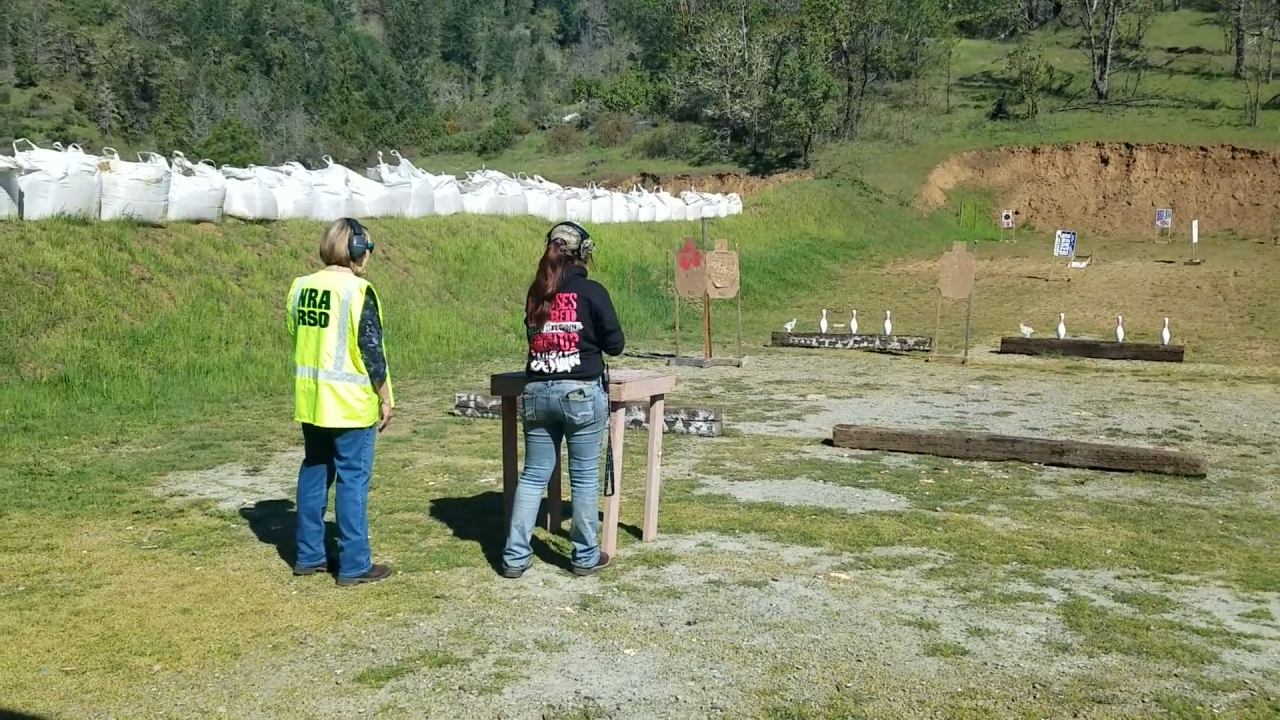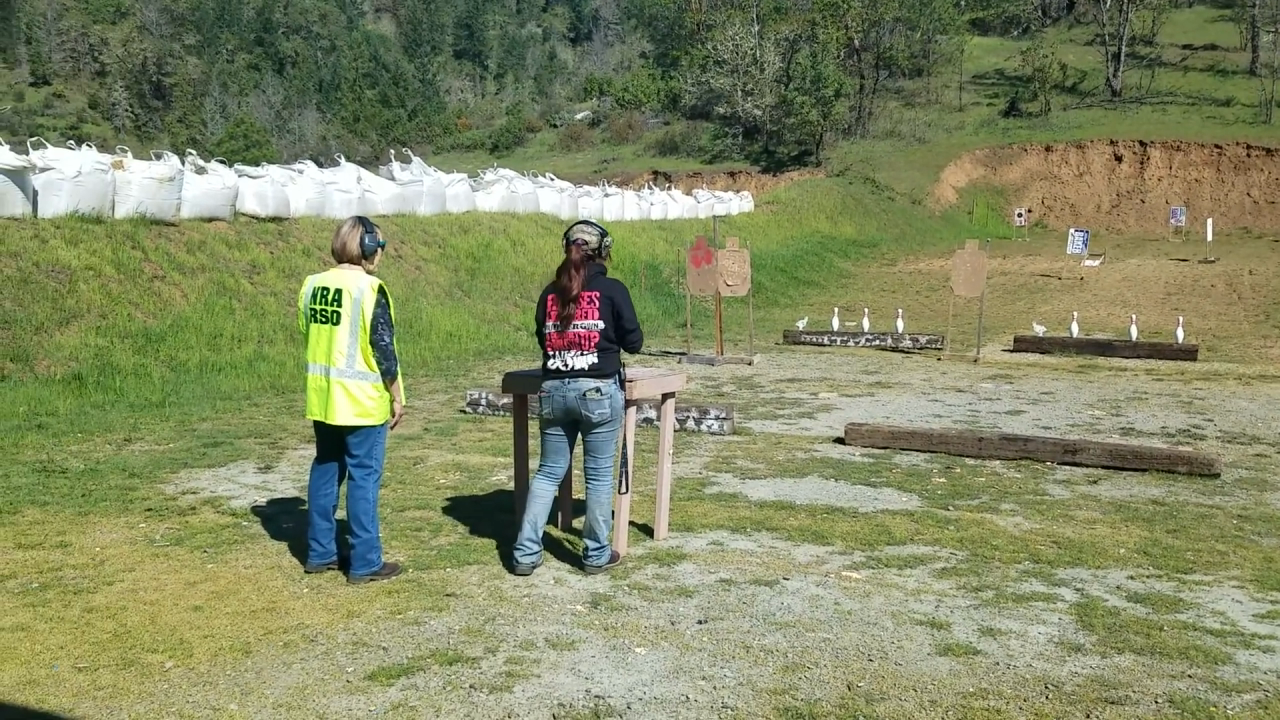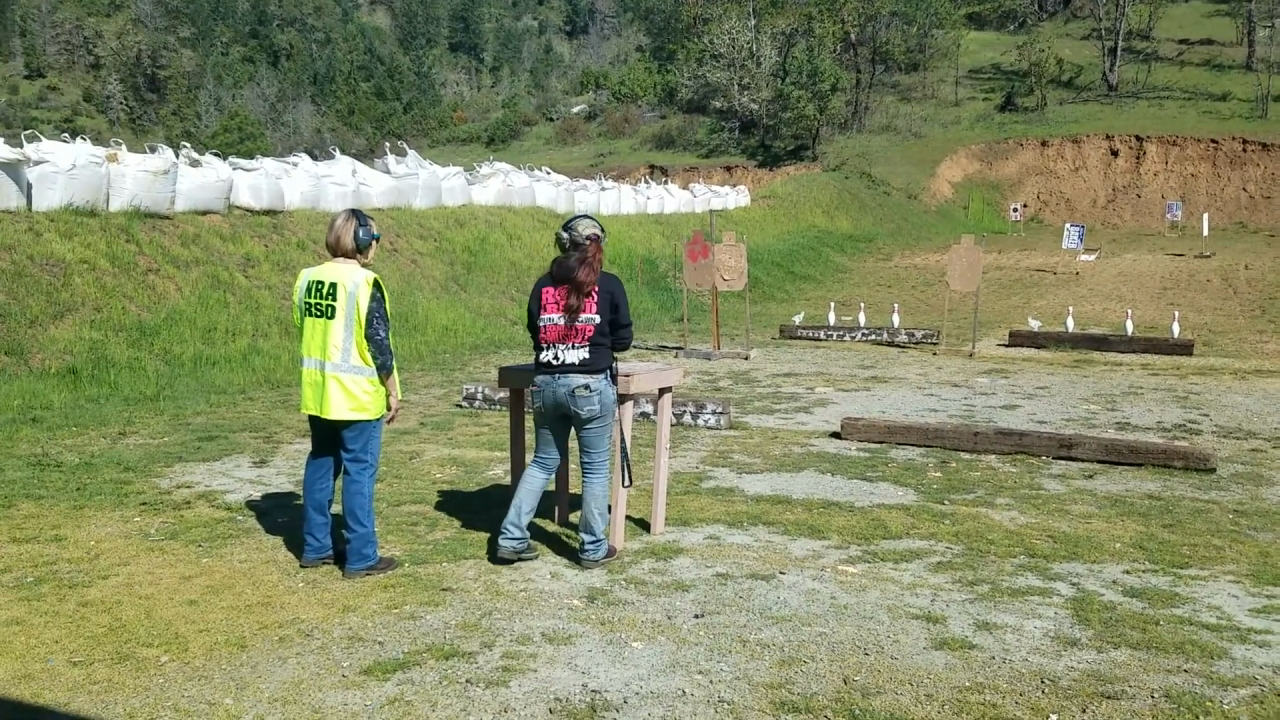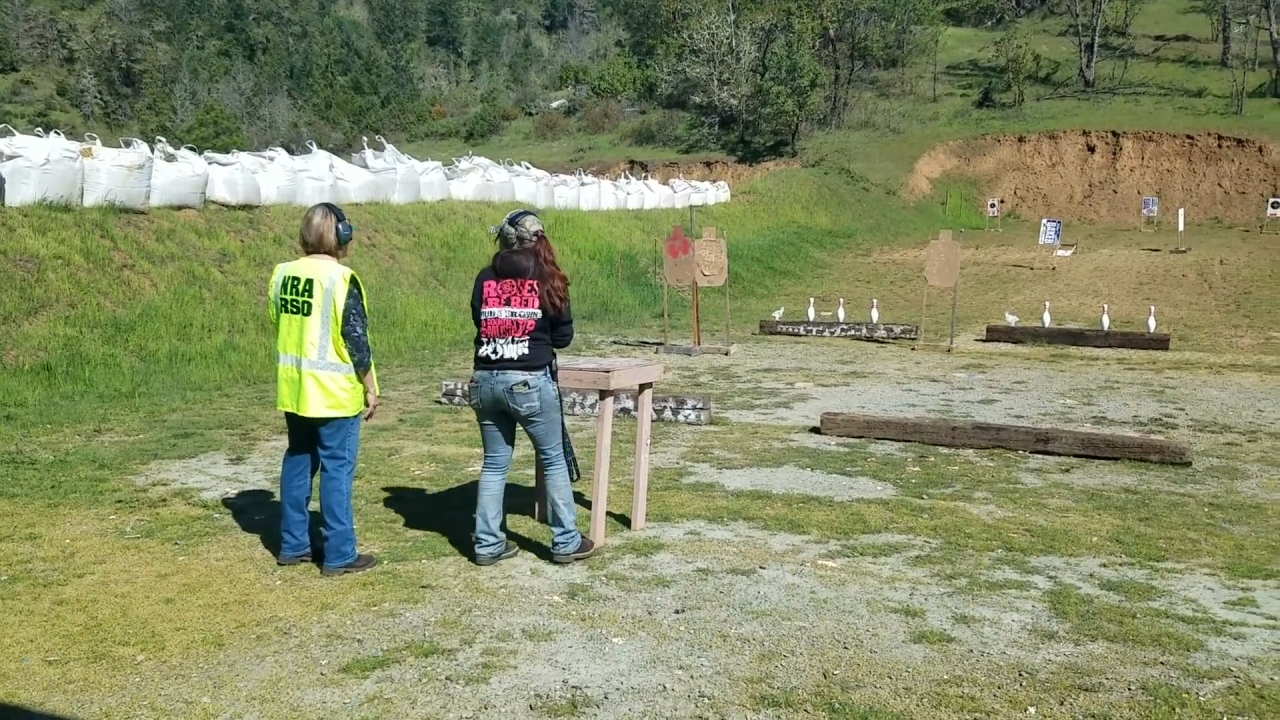
dt=0.4s
person 1, frame 1
left shoulder: (300, 287)
right shoulder: (358, 290)
left elbow: (297, 340)
right elbow: (372, 351)
right wrist: (385, 399)
left hip: (311, 401)
right hip: (350, 404)
left knee: (314, 473)
right knee: (352, 480)
left ankle: (309, 555)
right ankle: (354, 565)
person 1, frame 2
left shoulder: (312, 285)
right shoulder: (370, 288)
left elbow: (309, 337)
right elbow: (384, 349)
right wrist: (396, 397)
left hip: (323, 399)
right hip: (362, 402)
left knee: (325, 471)
right knee: (363, 478)
left ankle: (320, 553)
right ankle: (365, 563)
person 1, frame 3
left shoulder: (307, 279)
right shoulder: (365, 282)
left elbow: (305, 332)
right elbow: (379, 344)
right wrist: (392, 392)
left hip: (317, 393)
right hip: (358, 396)
left knee: (321, 466)
right knee: (359, 473)
left ankle: (315, 548)
right ankle: (361, 557)
person 1, frame 4
left shoulder: (282, 274)
right shoulder: (341, 278)
left elbow: (280, 326)
right elbow: (356, 340)
right wrist: (370, 389)
left hip: (293, 389)
right hip: (334, 393)
left knee: (297, 464)
right knee: (336, 470)
left ankle: (293, 545)
right ankle: (339, 555)
person 2, frame 1
left shoulder: (535, 293)
right shoulder: (591, 291)
right elbow: (615, 344)
left hip: (537, 392)
right hip: (582, 393)
left knee: (533, 475)
right knee: (584, 477)
left ankle: (515, 556)
right ankle: (585, 556)
person 2, frame 2
left shoulder: (550, 292)
right shoulder: (612, 290)
left elbow: (543, 341)
right elbow: (633, 343)
left hip: (554, 390)
right hip: (599, 391)
left knee: (548, 471)
right knee: (599, 475)
left ankle: (526, 552)
right ankle: (596, 554)
person 2, frame 3
left shoulder: (544, 284)
right shoulder: (608, 285)
left elbow: (534, 331)
right elbow: (623, 340)
left hip: (546, 384)
right hip: (591, 385)
left knee: (543, 462)
right knee: (595, 468)
left ankle: (511, 538)
right ankle: (593, 548)
person 2, frame 4
left shoulder: (485, 278)
right shoulder: (551, 281)
left elbow: (480, 322)
right elbow: (564, 336)
left hip: (486, 380)
right hip: (531, 381)
left knee: (495, 462)
right knee: (554, 460)
left ankle: (488, 543)
right ankle: (565, 540)
